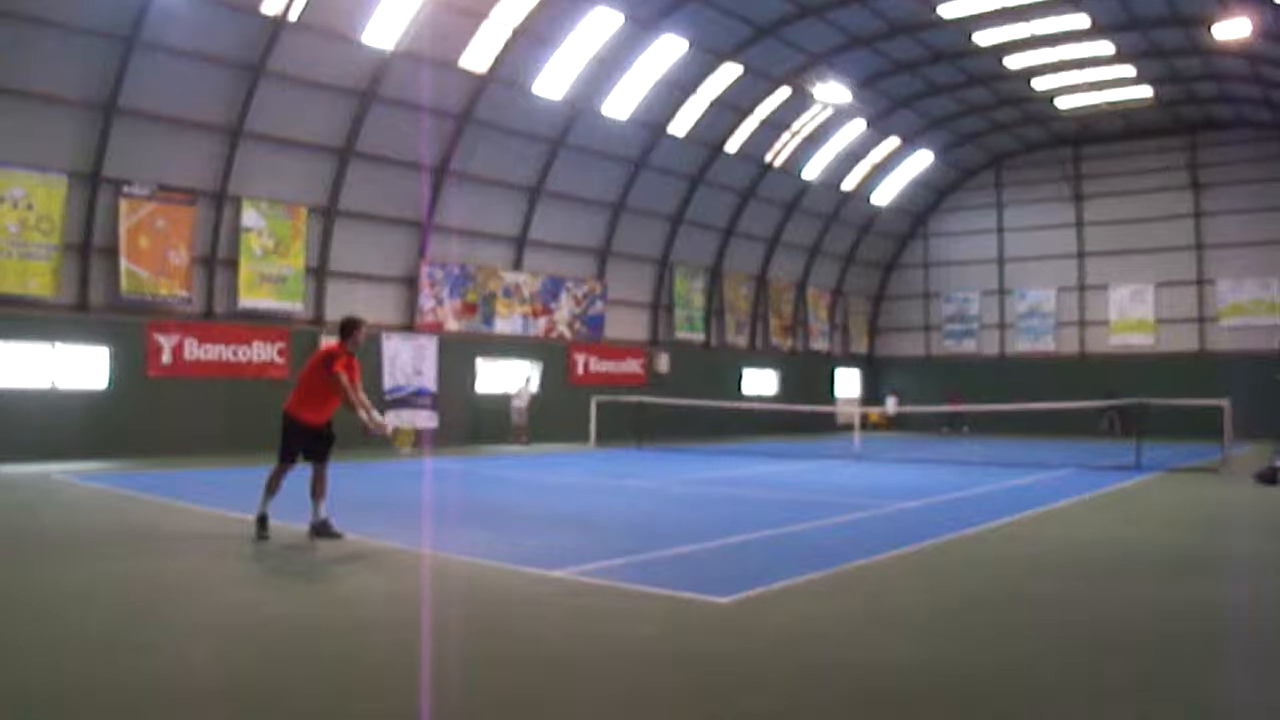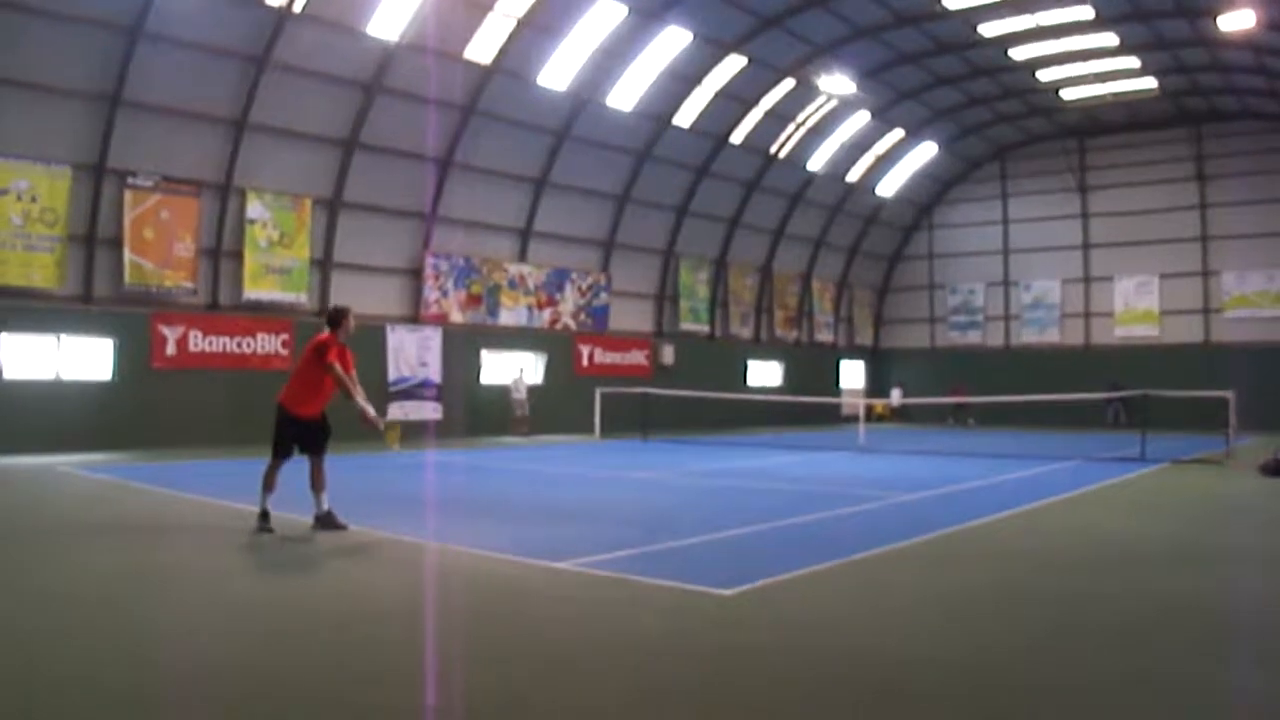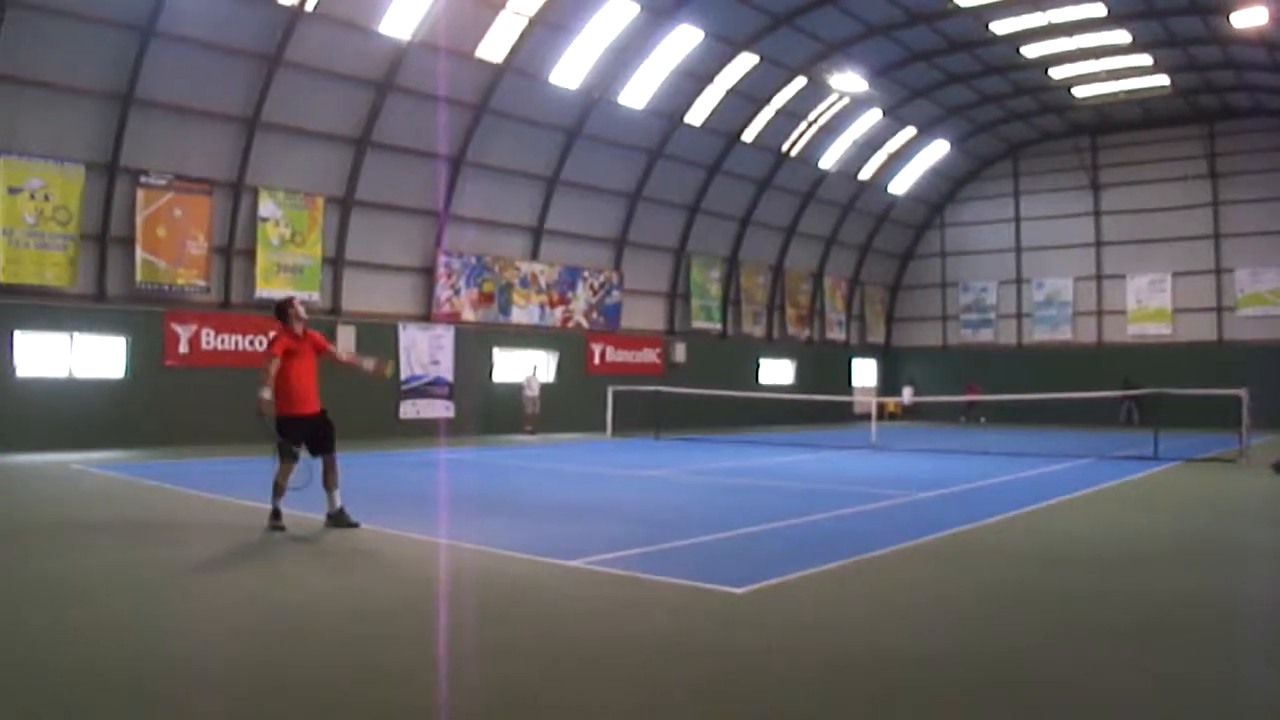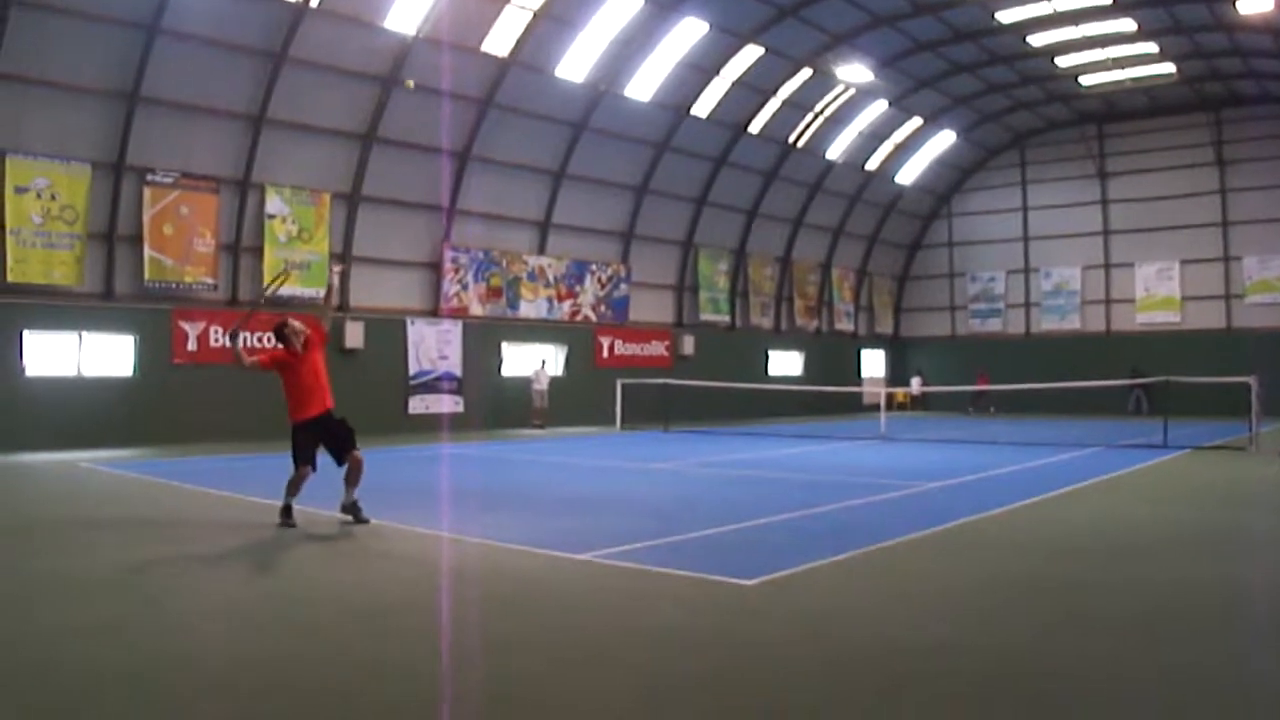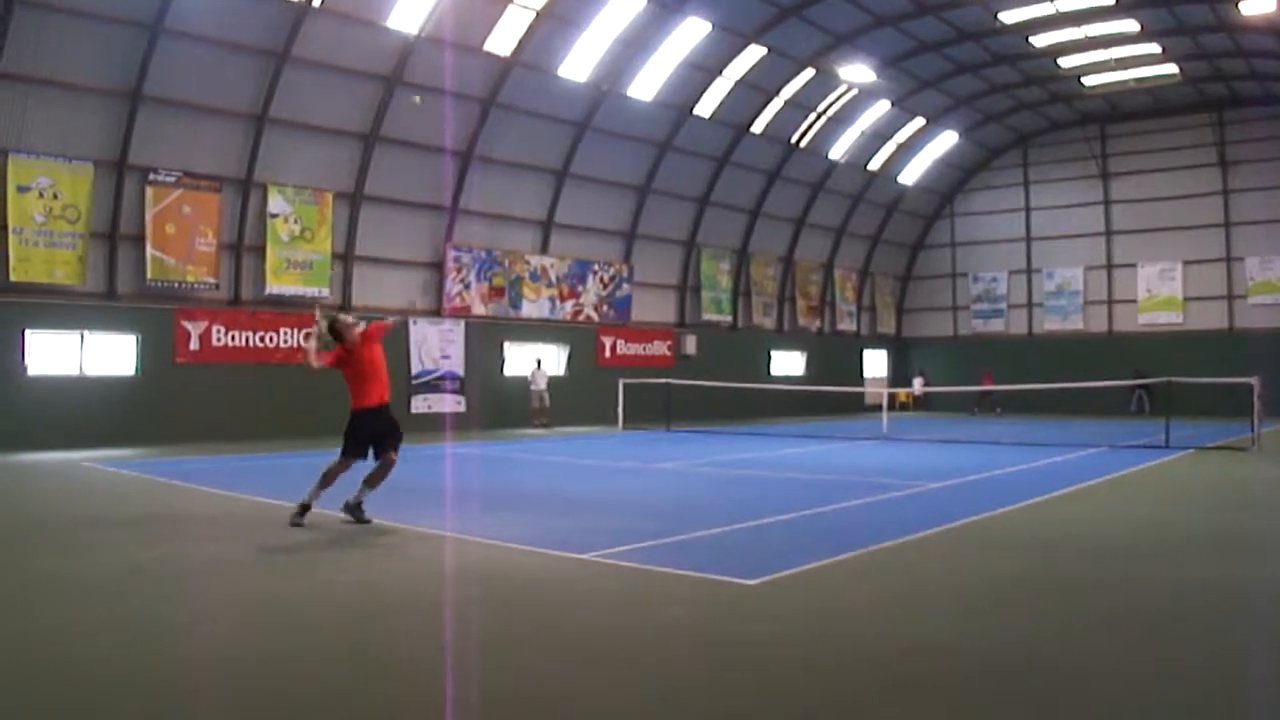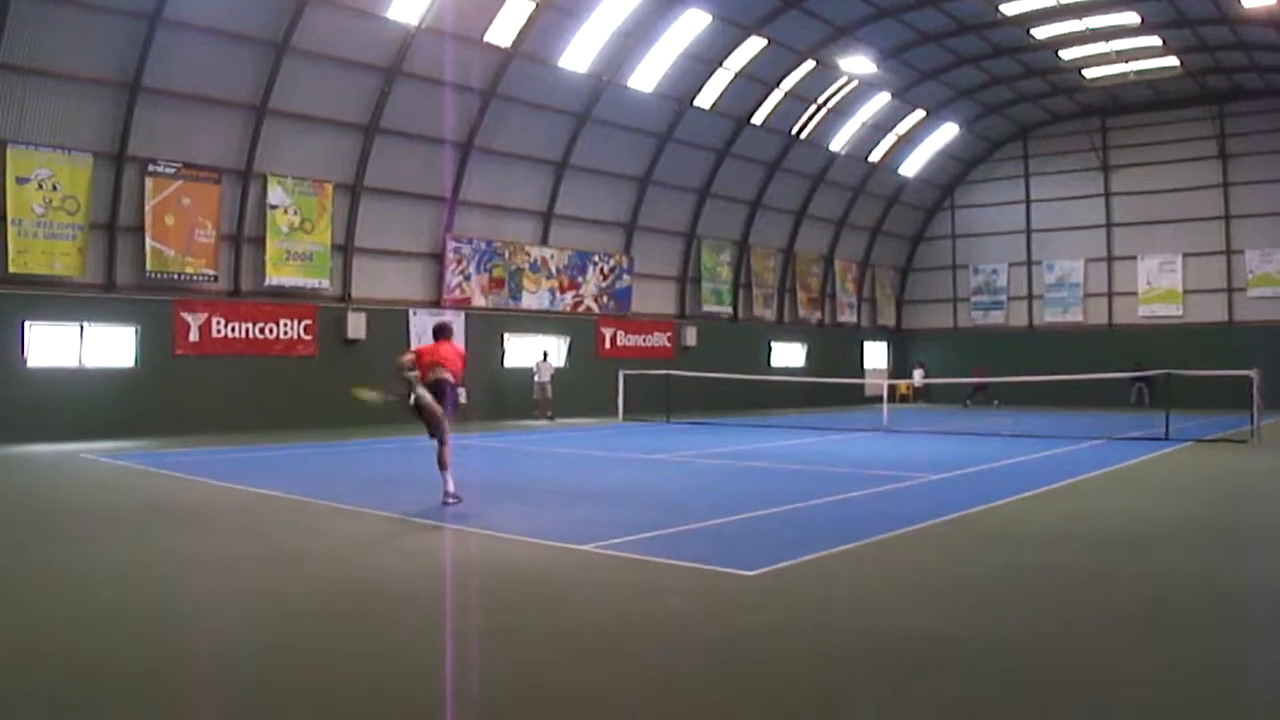
dt=0.5s
person 1, frame 1
left shoulder: (352, 361)
right shoulder: (333, 354)
left elbow: (358, 393)
right elbow: (344, 390)
left wrist: (376, 417)
right wrist: (365, 418)
left hip: (320, 420)
right hip: (298, 417)
left knee: (321, 467)
right knee: (284, 466)
left ankle: (319, 521)
right ankle: (262, 516)
person 1, frame 2
left shoulder: (344, 351)
right shoulder: (325, 344)
left elbow: (354, 384)
right elbow: (340, 380)
left wrist: (370, 411)
right wrist: (363, 407)
left hip: (315, 414)
right hip: (292, 411)
left knee: (318, 460)
right knee: (278, 461)
left ankle: (323, 513)
right ankle: (264, 512)
person 1, frame 3
left shoulder: (311, 337)
right shoulder: (280, 339)
left elbow: (338, 355)
right elbow: (272, 367)
left wrist: (365, 363)
right wrist: (266, 392)
left hip: (314, 411)
right hip: (289, 414)
left knee: (329, 458)
right knee: (287, 464)
left ankle: (335, 511)
right ankle: (275, 511)
person 1, frame 4
left shoulder: (314, 342)
right shoulder: (280, 356)
left elbow: (328, 309)
right elbow: (248, 362)
left wrist: (333, 281)
right wrist: (237, 344)
left hip: (327, 416)
right hip: (303, 422)
left knee: (356, 459)
right knee: (304, 471)
left ankle: (350, 502)
right ankle: (286, 507)
person 1, frame 5
left shoulder: (370, 336)
right shoulder: (342, 353)
left elbow: (388, 324)
right elbow: (315, 364)
right wrist: (312, 342)
left hip: (382, 408)
right hip: (362, 411)
left knee: (390, 458)
right knee: (344, 463)
left ankle: (354, 503)
right ankle: (306, 504)
person 1, frame 6
left shoulder: (422, 350)
right shoulder: (459, 351)
left elbow: (403, 363)
right elbow: (458, 378)
left wrist: (413, 376)
left hip: (427, 384)
right hip: (445, 386)
left knee: (443, 442)
left ankle: (449, 491)
